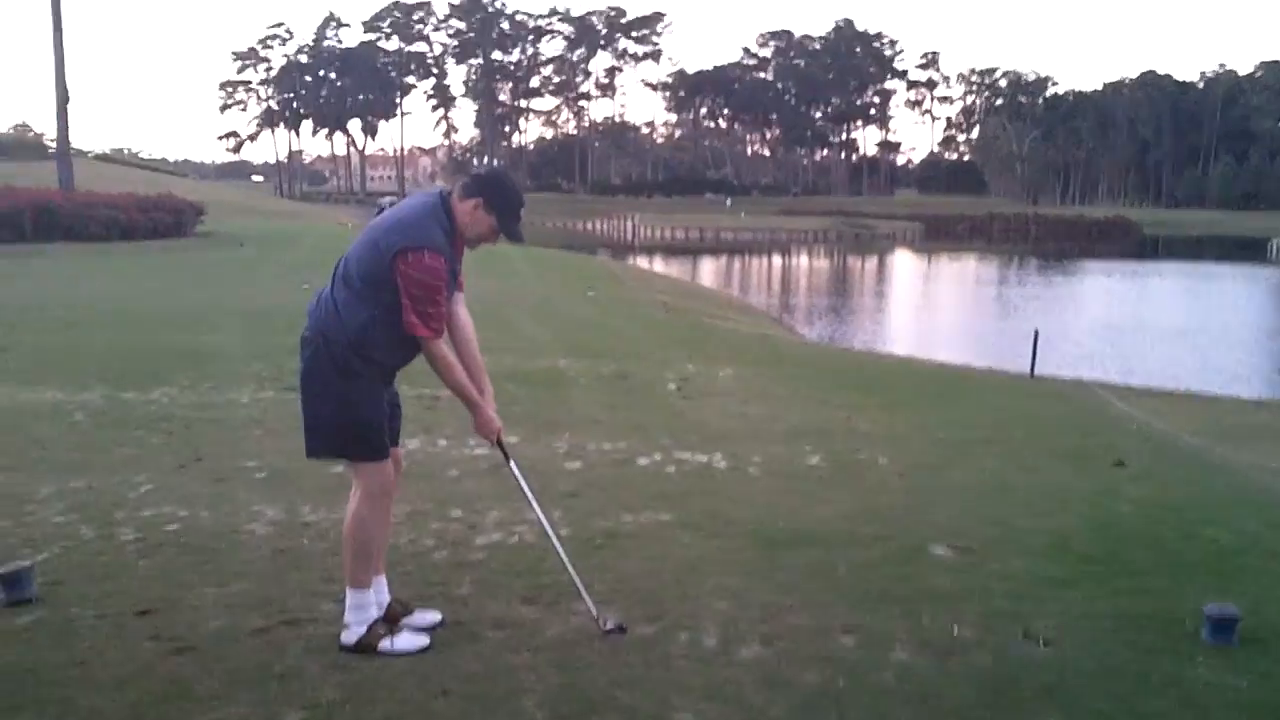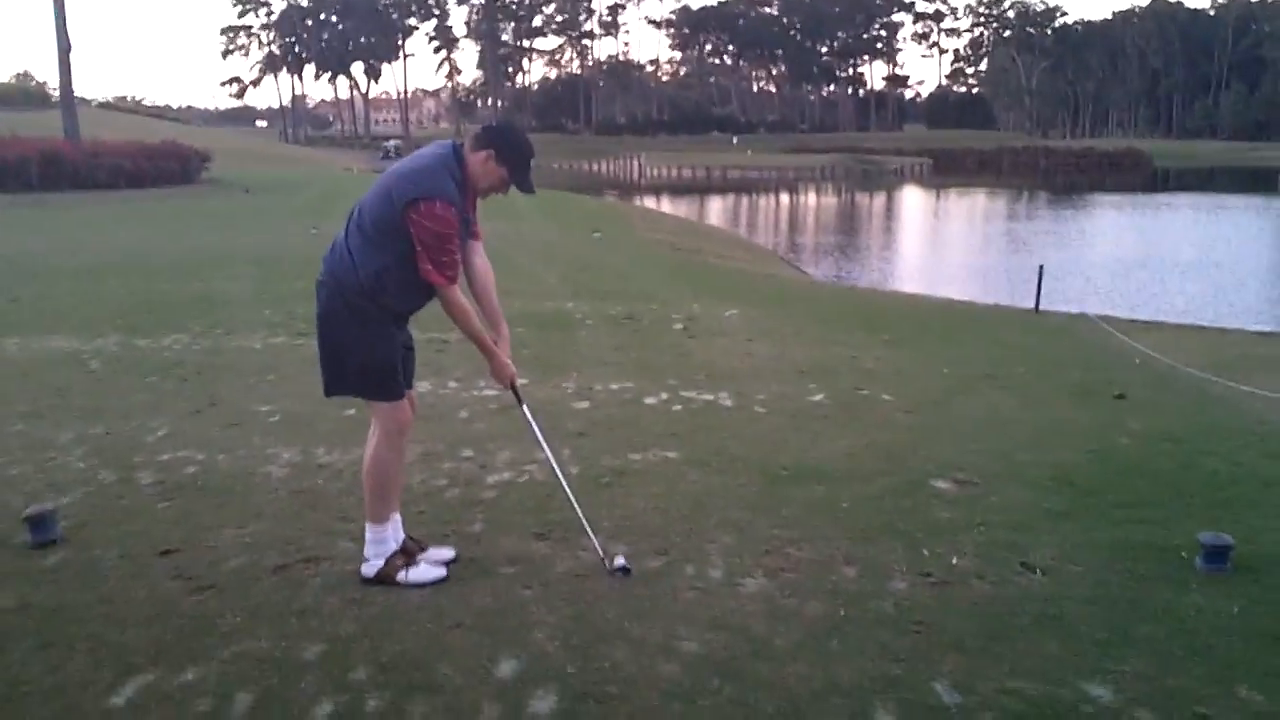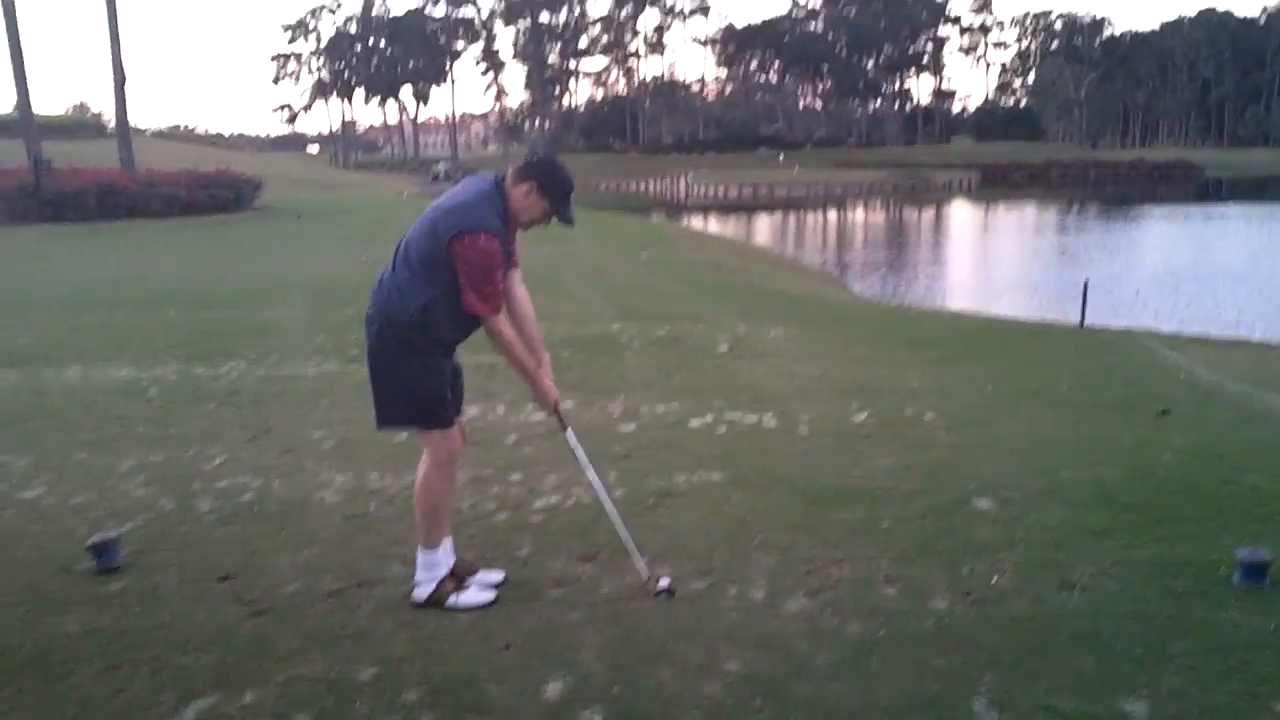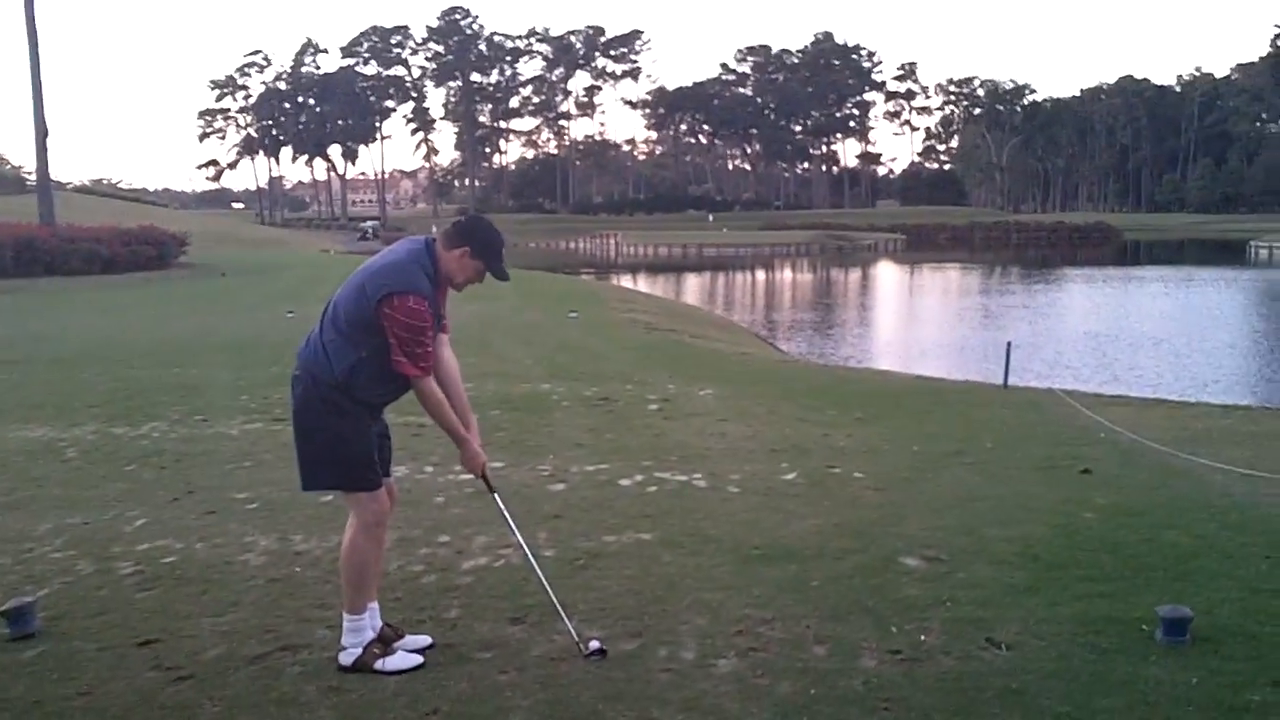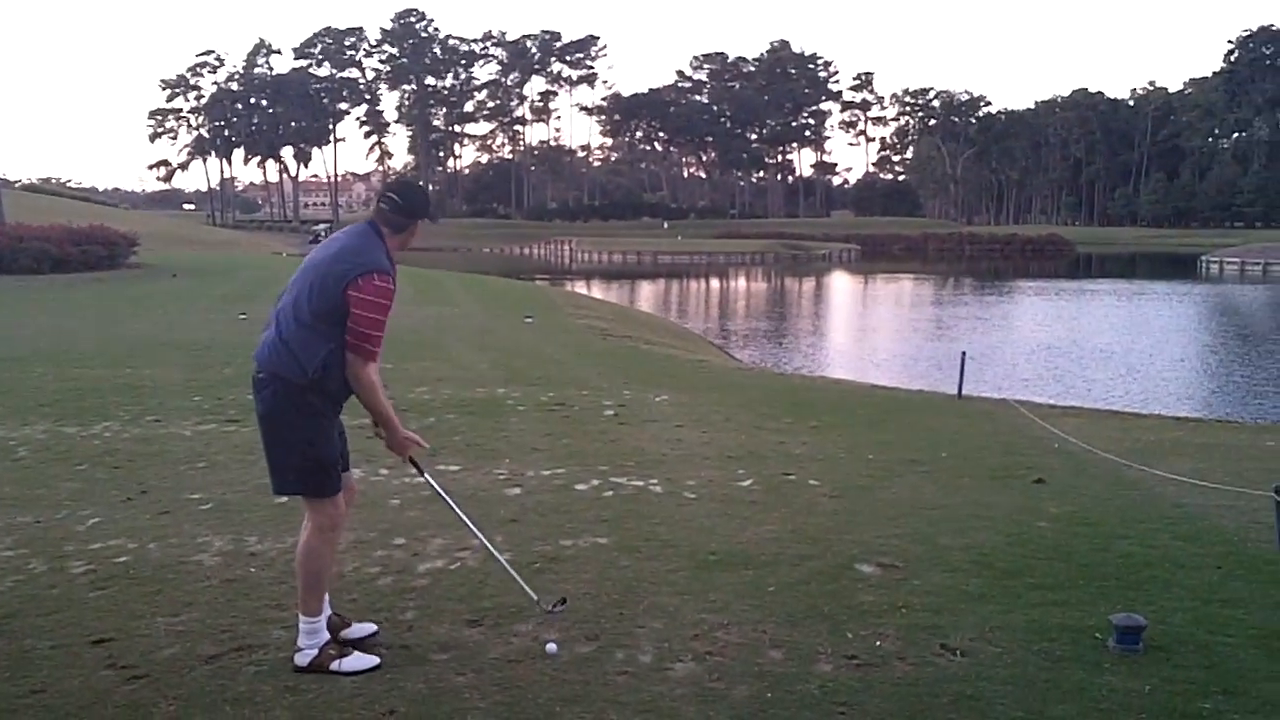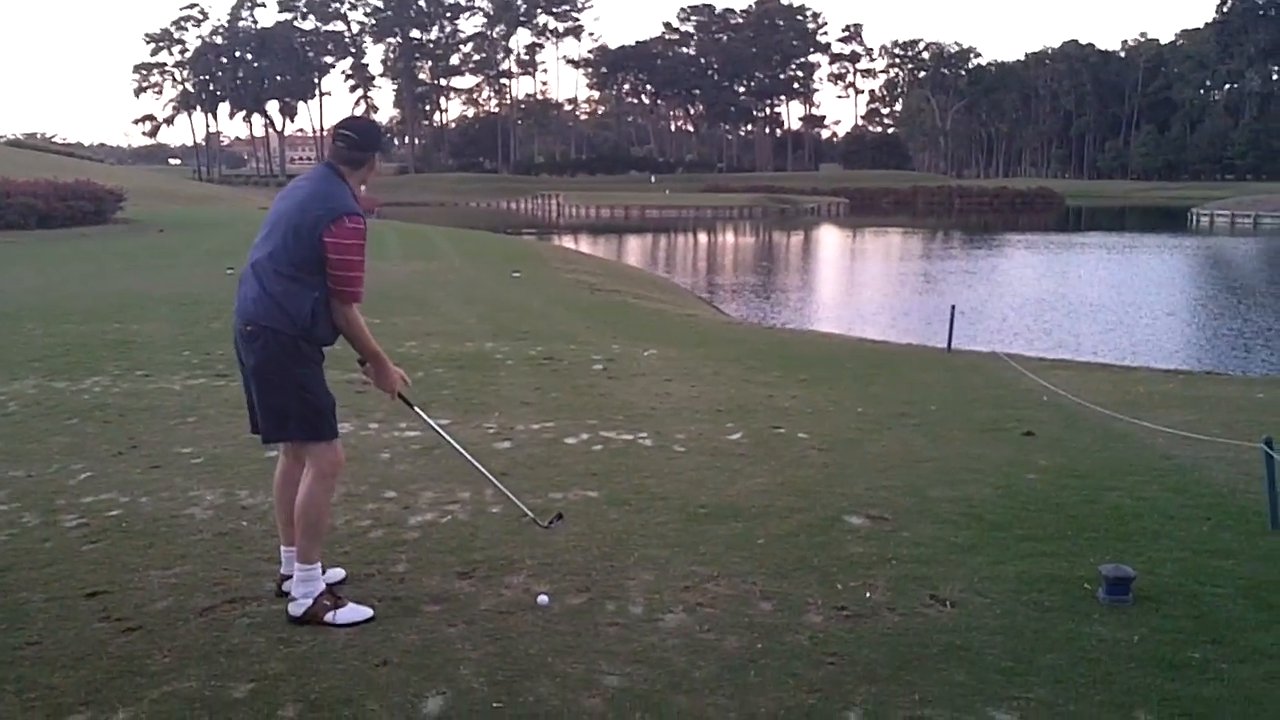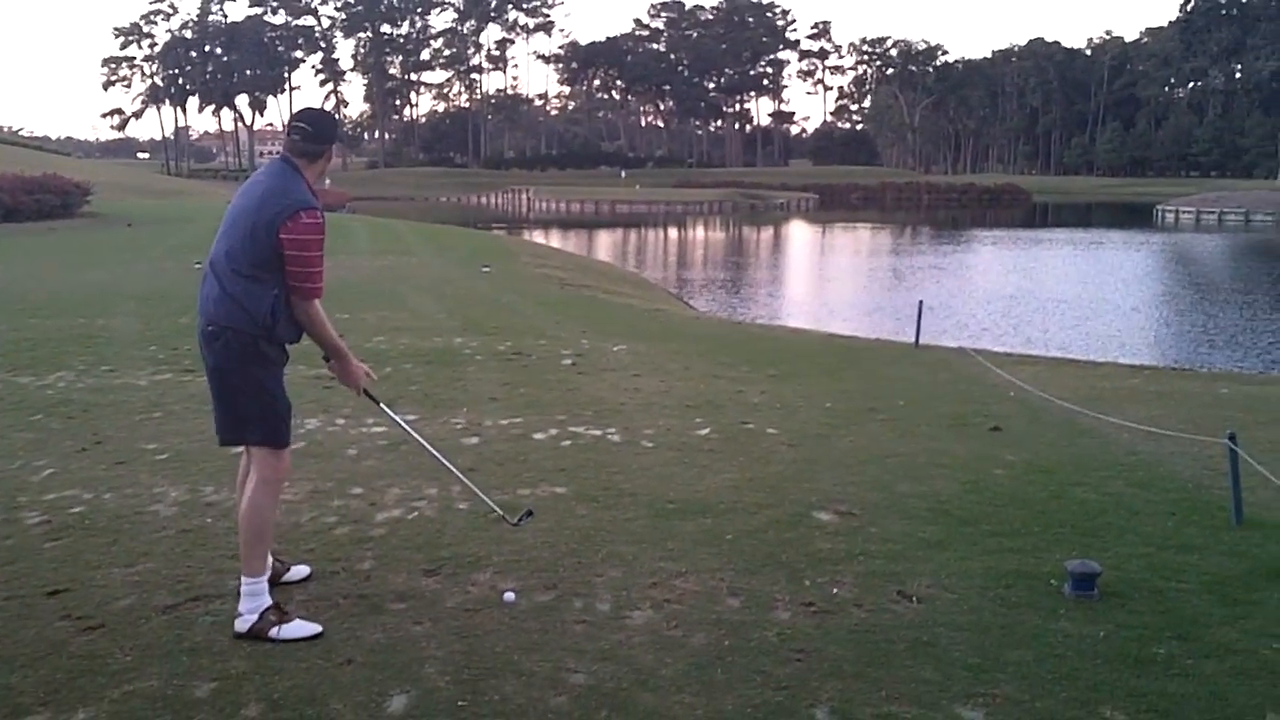
dt=0.4s
person 1, frame 1
left shoulder: (440, 221)
right shoulder: (423, 244)
left elbow: (455, 308)
right elbow: (432, 343)
left wrist: (485, 388)
right wrist: (477, 408)
left hip: (363, 355)
right hip: (340, 358)
left knee: (384, 476)
right knee: (374, 480)
left ankle: (377, 600)
right ankle: (360, 622)
person 1, frame 2
left shoulder: (455, 170)
right shoulder: (435, 195)
left elbow: (475, 256)
right elbow: (447, 291)
left wrist: (502, 335)
right wrist: (492, 355)
left hip: (378, 299)
right hip: (355, 302)
left knee: (400, 412)
right knee: (391, 418)
left ankle: (392, 537)
right ankle: (379, 555)
person 1, frame 3
left shoulder: (494, 199)
right shoulder: (478, 228)
left elbow: (513, 285)
right elbow: (493, 319)
left wrist: (543, 360)
right wrist: (536, 380)
left hip: (425, 330)
right hip: (404, 334)
left knee: (451, 439)
right knee: (442, 445)
left ankle: (443, 560)
right ankle: (429, 578)
person 1, frame 4
left shoulder: (423, 258)
right shoulder: (409, 290)
left elbow: (441, 350)
right elbow: (421, 381)
left wrist: (471, 424)
right wrist: (464, 443)
left hip: (352, 391)
right hip: (330, 396)
left knee: (382, 500)
right knee: (370, 509)
left ankle: (370, 623)
right ankle: (356, 643)
person 1, frame 5
left shoulder: (348, 242)
right shoulder: (374, 273)
right elbow: (359, 366)
left wrist: (385, 416)
right wrist: (392, 427)
left hip: (290, 382)
right hip: (296, 393)
left knee: (338, 493)
right knee: (326, 511)
left ankle: (320, 616)
right ankle: (312, 644)
person 1, frame 6
left shoulder: (304, 187)
right shoulder: (344, 215)
right elbow: (343, 308)
left wrist: (369, 355)
right wrist: (380, 364)
left hip: (261, 330)
right hip: (284, 342)
left knee: (296, 450)
right knee: (325, 459)
left ankle: (294, 566)
right ankle: (308, 593)
person 1, frame 7
left shoulder: (264, 182)
right shoulder: (301, 209)
right elbow: (303, 303)
left wrist: (334, 347)
right wrist: (343, 358)
left hip: (228, 330)
right hip: (246, 341)
left knee: (257, 451)
right knee: (271, 465)
left ankle: (260, 563)
right ankle: (253, 608)
